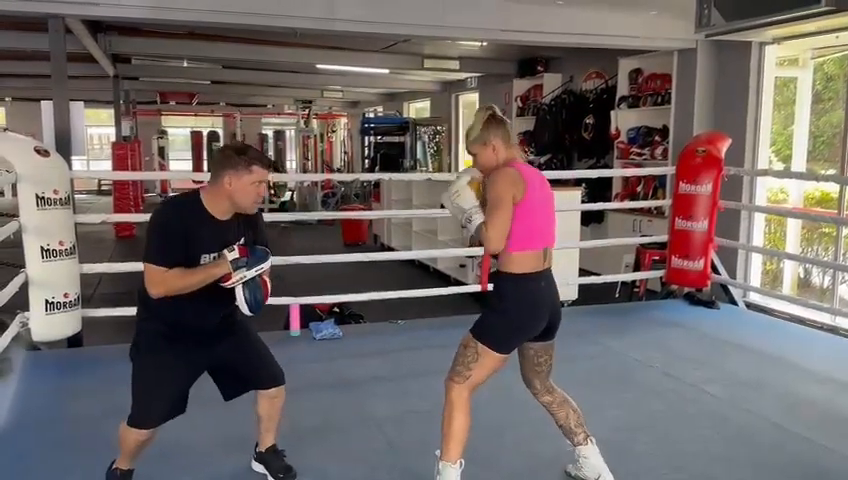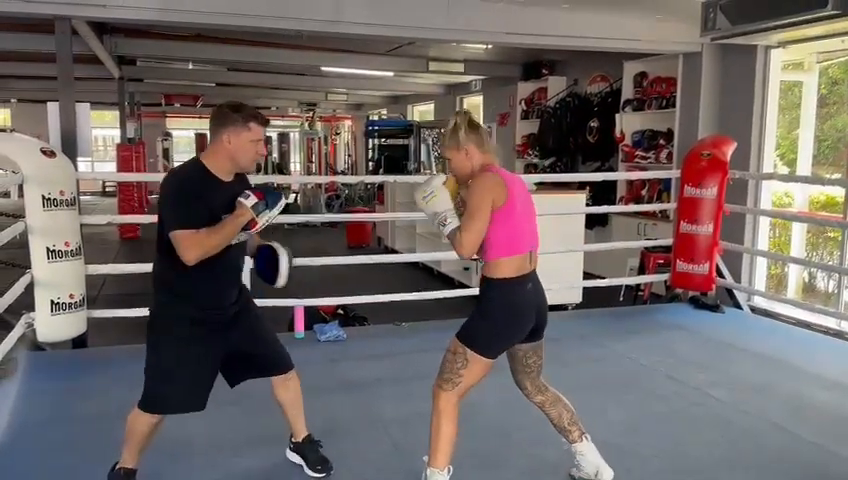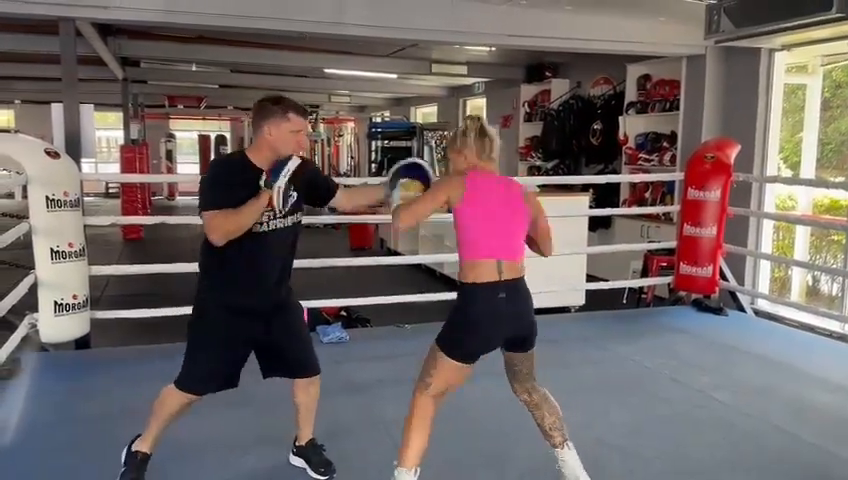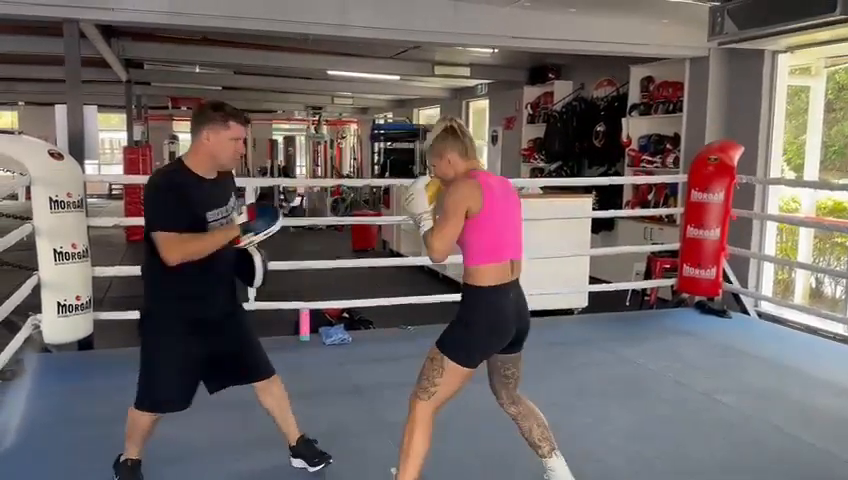
dt=0.5s
person 1, frame 1
left shoulder: (249, 218)
right shoulder: (173, 216)
right elbow: (157, 285)
right wrist: (222, 267)
left hip: (222, 321)
right hip: (165, 332)
left knee: (272, 383)
right knee: (144, 420)
left ankle: (266, 453)
person 1, frame 2
left shoulder: (239, 180)
right shoulder: (183, 183)
right elbow: (191, 251)
left wrist: (261, 247)
right wrist: (243, 214)
left hip: (233, 303)
right hip: (182, 314)
left knee: (282, 368)
right knee: (157, 403)
left ankle: (301, 442)
person 1, frame 3
left shoulder: (298, 170)
right shoulder: (225, 172)
left elbow: (341, 196)
right elbow: (218, 233)
left wrist: (390, 189)
right wrist: (266, 195)
left hip: (275, 298)
right hip: (225, 302)
left knee: (308, 372)
right knee: (192, 384)
left ankle: (304, 445)
person 1, frame 4
left shoulder: (224, 178)
right shoulder: (167, 184)
right elbow: (173, 251)
right wrist: (235, 230)
left hip: (220, 306)
right hip: (174, 314)
left knee: (263, 375)
right knee: (155, 400)
left ankle: (298, 445)
person 2, frame 1
left shoulder: (505, 176)
right shoulder: (535, 177)
left elbow: (493, 242)
left wrist: (469, 207)
right wrist: (482, 197)
left hip: (516, 298)
right hip: (546, 296)
left knee: (457, 387)
right knee: (542, 387)
person 2, frame 2
left shoulder: (484, 182)
right shoulder: (513, 182)
left elbow: (466, 248)
left wrist: (441, 211)
right wrist: (459, 203)
left hip: (501, 302)
right hip: (530, 297)
left knee: (446, 394)
right knee: (534, 386)
person 2, frame 3
left shoulder: (457, 183)
right shoulder: (523, 194)
left elbow: (401, 221)
right elbow: (545, 247)
left wrist: (411, 198)
left hip: (478, 308)
right hip: (516, 305)
left knee: (425, 398)
right knee: (527, 389)
person 2, frame 4
left shoulder: (461, 189)
right shoulder: (505, 187)
left elbow: (437, 252)
left wrist: (422, 213)
left hip: (482, 311)
right hip: (513, 307)
left knee: (422, 404)
right knee: (510, 398)
